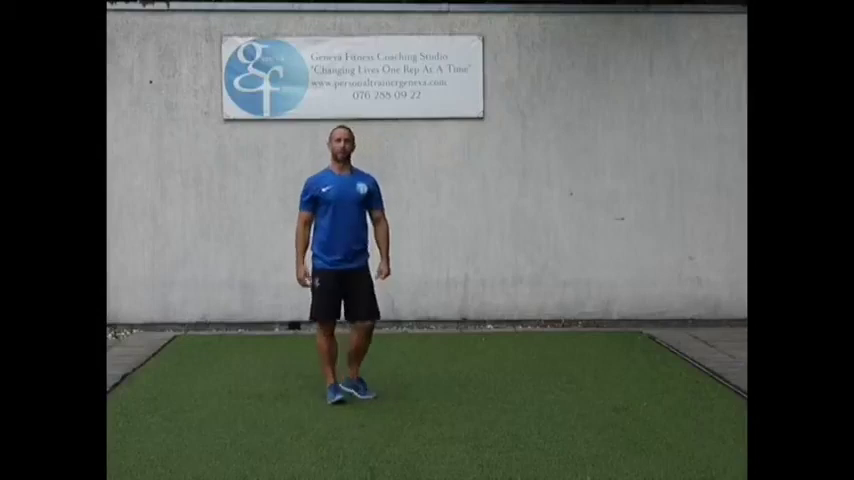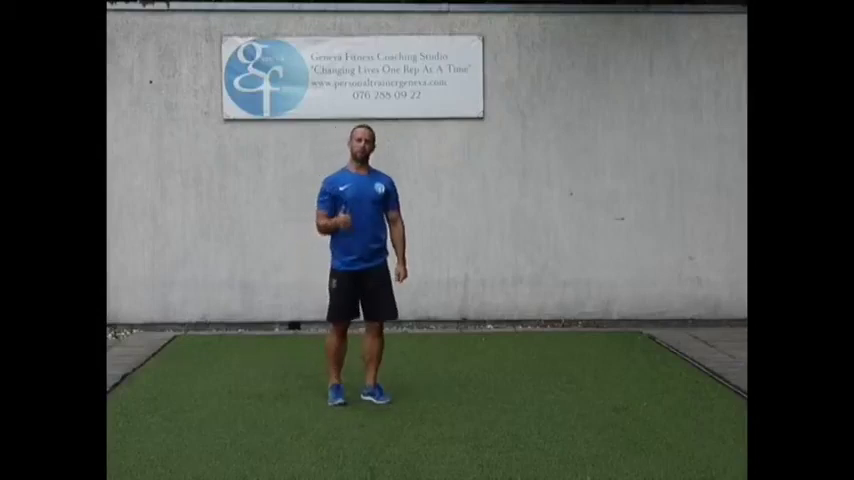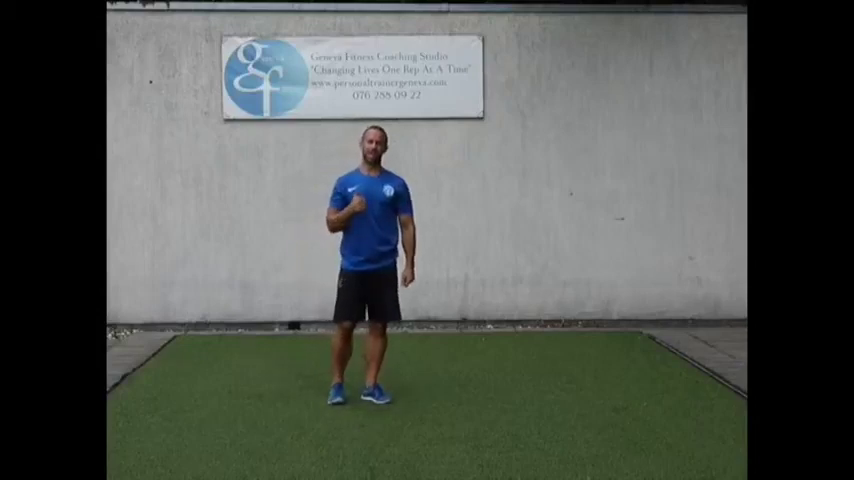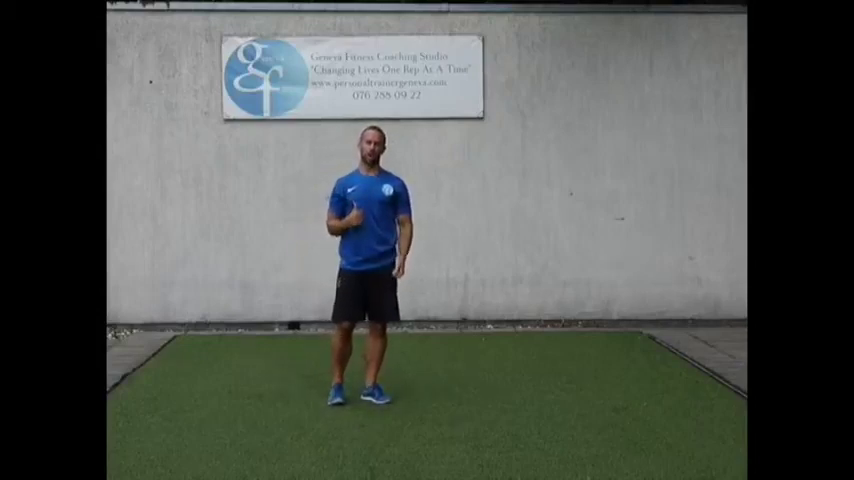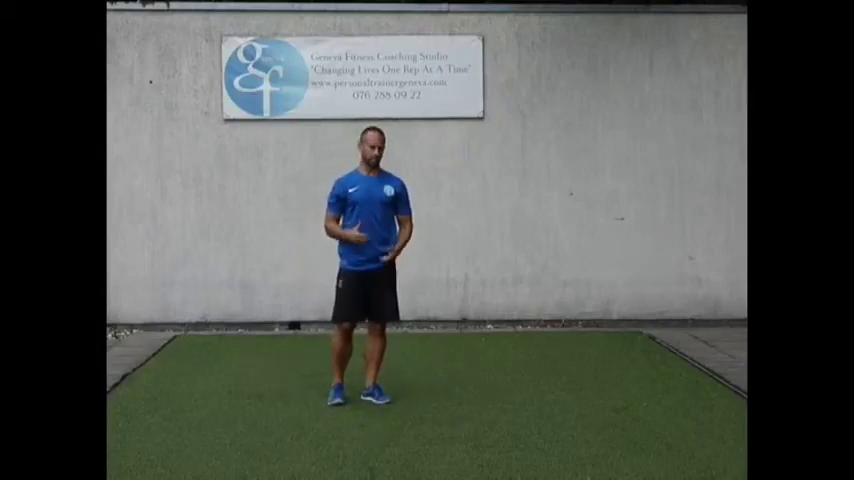
dt=0.7s
person 1, frame 1
left shoulder: (367, 182)
right shoulder: (315, 183)
left elbow: (379, 222)
right elbow: (303, 224)
left wrist: (384, 259)
right wrist: (300, 262)
left hip: (357, 267)
right hip: (325, 267)
left knee: (365, 324)
right knee: (326, 327)
left ankle: (353, 378)
right ankle: (331, 384)
person 1, frame 2
left shoulder: (384, 182)
right shoulder: (332, 182)
left elbow: (395, 223)
right elbow: (320, 224)
left wrist: (401, 260)
right wrist: (337, 222)
left hip: (376, 267)
right hip: (343, 267)
left knee: (375, 326)
right knee: (338, 326)
left ankle: (371, 385)
right ankle: (334, 384)
person 1, frame 3
left shoulder: (396, 184)
right shoulder: (345, 182)
left elbow: (407, 226)
right elbow: (331, 224)
left wrist: (410, 264)
right wrist: (350, 209)
left hip: (384, 268)
right hip: (352, 267)
left knee: (379, 327)
right knee: (345, 326)
left ankle: (371, 385)
right ankle: (337, 383)
person 1, frame 4
left shoulder: (395, 184)
right shoulder: (344, 184)
left elbow: (405, 225)
right elbow: (331, 226)
left wrist: (401, 258)
right wrist: (348, 221)
left hip: (383, 268)
right hip: (351, 268)
left knee: (378, 327)
right knee: (344, 326)
left ankle: (371, 386)
right ankle: (337, 384)
person 1, frame 5
left shoulder: (395, 185)
right shoulder: (344, 184)
left elbow: (406, 224)
right elbow: (329, 225)
left wrist: (398, 248)
right wrist: (347, 235)
left hip: (383, 269)
right hip: (351, 269)
left knee: (378, 327)
right knee: (344, 327)
left ankle: (371, 386)
right ankle: (337, 385)
